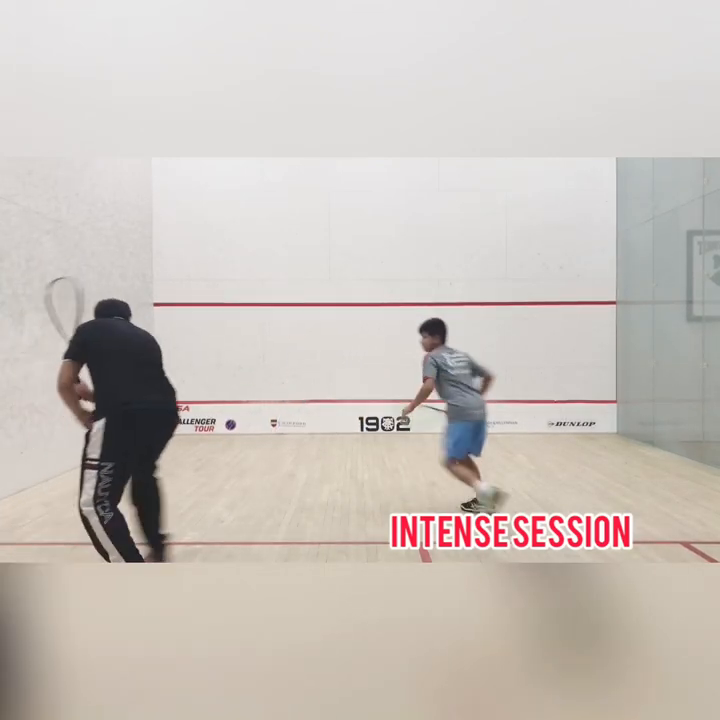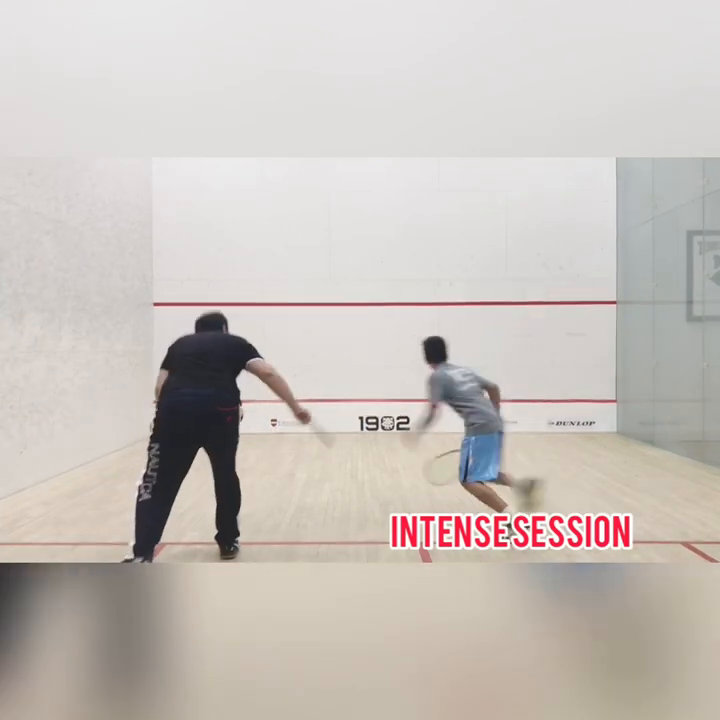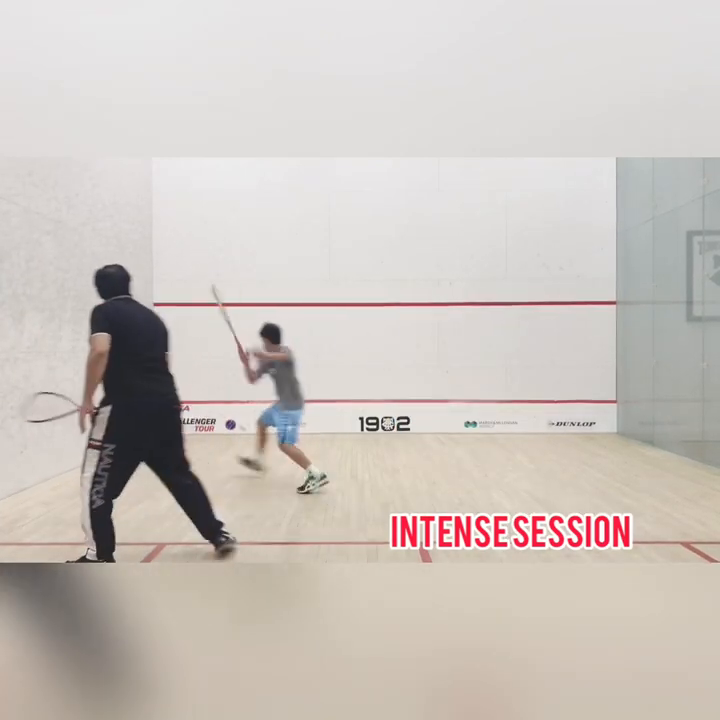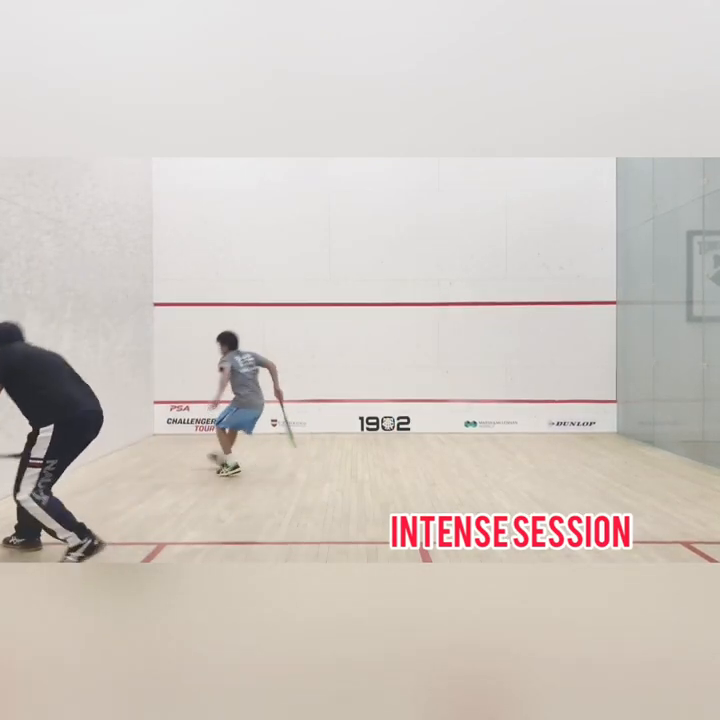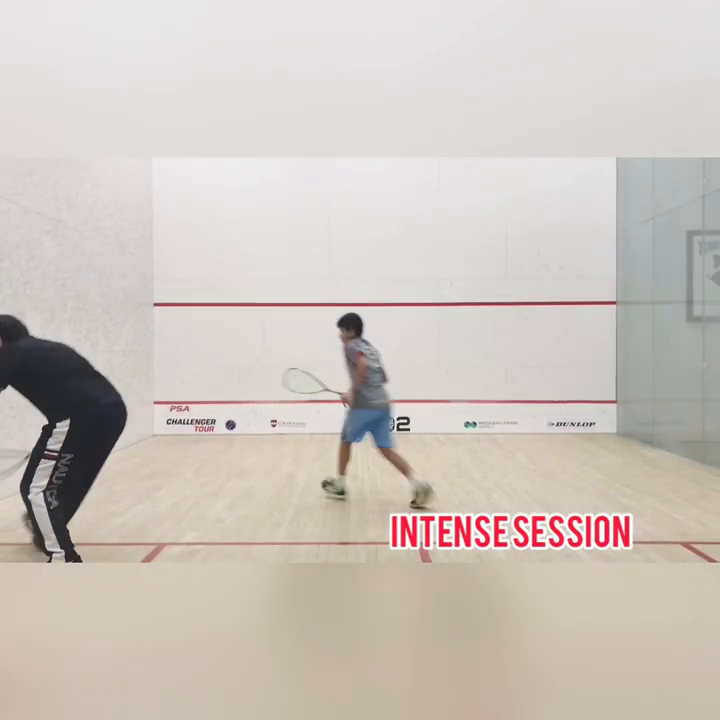
dt=0.7s
person 1, frame 1
left shoulder: (89, 330)
right shoulder: (146, 339)
left elbow: (64, 384)
left wrist: (84, 417)
right wrist: (89, 392)
left hip: (121, 416)
right hip: (163, 414)
left knee: (95, 503)
right knee: (143, 476)
right ankle: (157, 548)
person 1, frame 2
left shoulder: (180, 344)
right shoulder: (235, 343)
left elbow: (160, 387)
right elbow: (268, 373)
left wrist: (163, 419)
right wrist: (296, 407)
left hip: (174, 406)
right hip: (220, 408)
left knee: (156, 486)
right knee: (225, 474)
left ankle: (141, 555)
right ankle: (228, 541)
person 1, frame 3
left shoulder: (104, 312)
right shoulder: (152, 317)
left elbow: (100, 352)
left wrist: (87, 399)
left hip: (126, 405)
right hip: (167, 402)
left knee: (98, 480)
right knee: (177, 472)
left ankle: (99, 555)
right ankle: (219, 535)
person 1, frame 4
right shoulder: (46, 356)
left hip: (62, 420)
right hip: (91, 415)
left knee: (29, 492)
right knee: (35, 481)
left ankle: (81, 541)
right ankle: (27, 535)
person 1, frame 5
right shoulder: (57, 348)
left hip: (80, 415)
right hip: (115, 408)
left knee: (38, 489)
right knee: (76, 479)
left ankle: (64, 559)
right ankle: (52, 533)
person 2, frame 1
left shoulder: (431, 358)
right shoulder: (462, 355)
left elbow: (428, 387)
right elbow: (488, 376)
left wrist: (411, 406)
left hip: (461, 416)
right hip: (479, 412)
left knee: (451, 463)
right knee: (462, 457)
left ankle: (486, 491)
right ankle: (481, 499)
person 2, frame 2
left shoulder: (437, 377)
right shoulder: (464, 370)
left elbow: (431, 412)
right elbow: (494, 388)
left wrist: (419, 430)
left hip: (481, 429)
right hip: (495, 425)
left knee: (470, 481)
right knee: (490, 474)
right ankle: (522, 485)
person 2, frame 3
left shoulder: (286, 353)
right shoulder: (267, 360)
left elbow: (278, 357)
right elbow: (252, 379)
left wrist: (261, 355)
right wrist: (244, 360)
left hip: (292, 406)
right hip: (282, 404)
left knee: (285, 444)
right knee: (262, 422)
left ankle: (316, 475)
right ankle: (258, 461)
person 2, frame 4
left shoulder: (226, 359)
right shoulder: (251, 356)
left elbow: (225, 373)
right elbow: (271, 365)
left wrist: (218, 395)
right wrist: (276, 387)
left hip: (244, 404)
right hip: (258, 404)
left knee: (220, 427)
right knee: (233, 428)
left ankle: (231, 464)
right ankle: (223, 458)
person 2, frame 5
left shoulder: (351, 346)
right shoulder: (371, 349)
left elbow: (362, 363)
left wrist: (352, 394)
left hip: (363, 404)
right hip: (383, 404)
left knee: (346, 441)
right knee: (385, 449)
left ankle: (339, 485)
right ankle: (418, 485)
